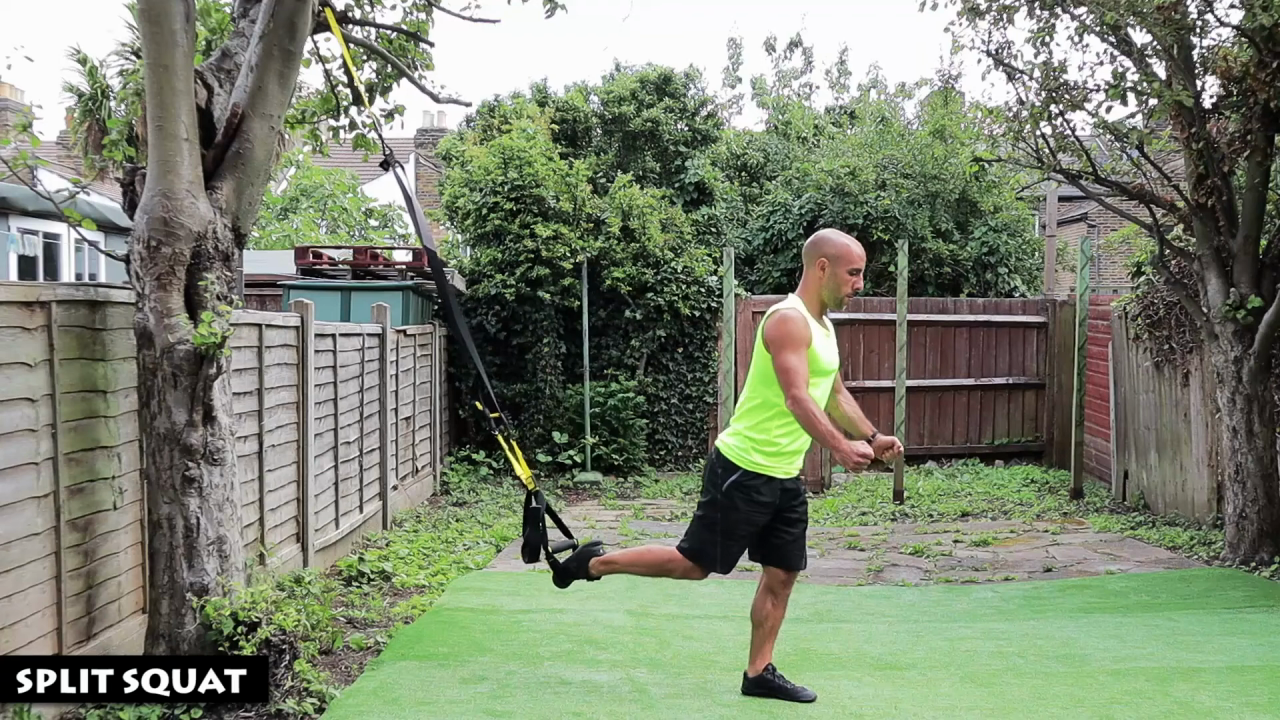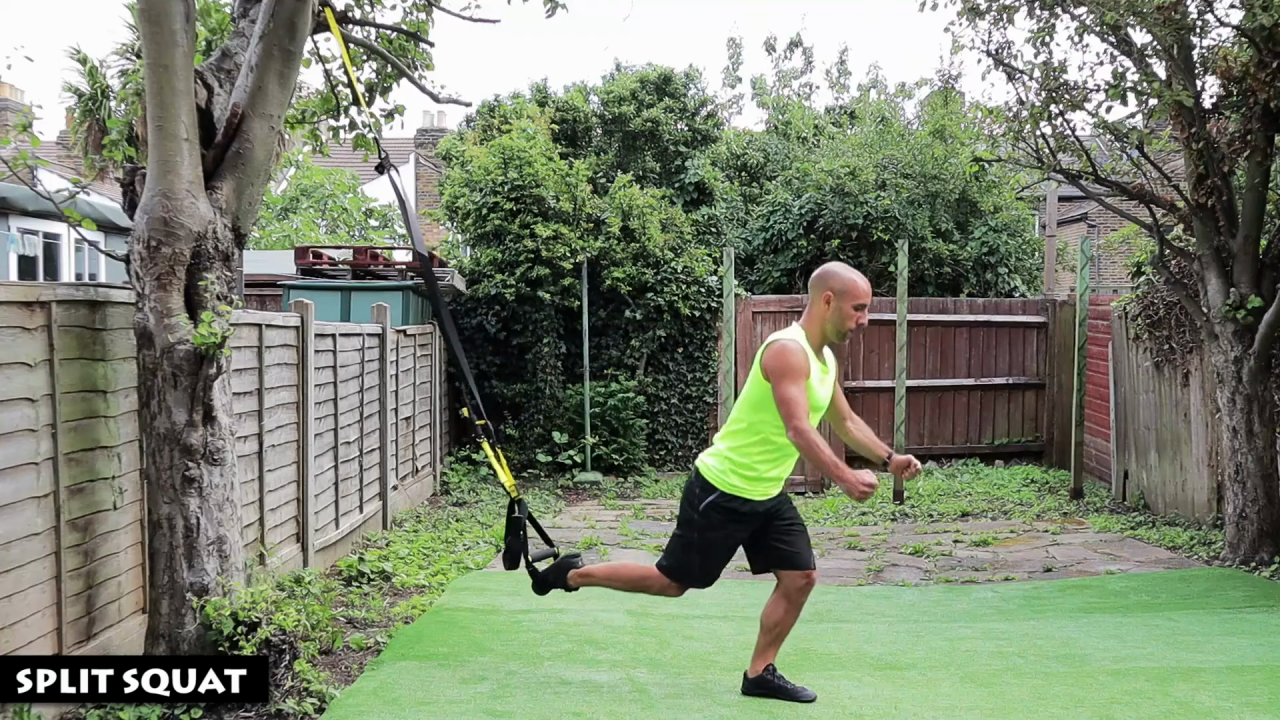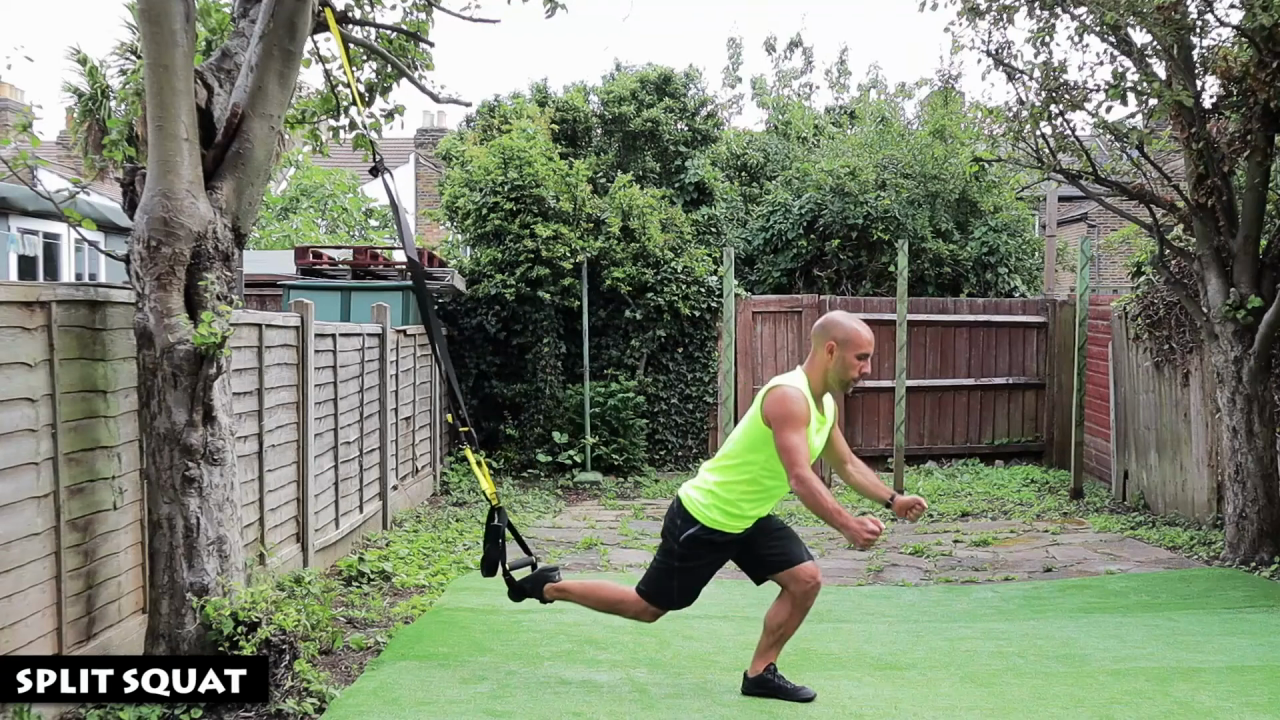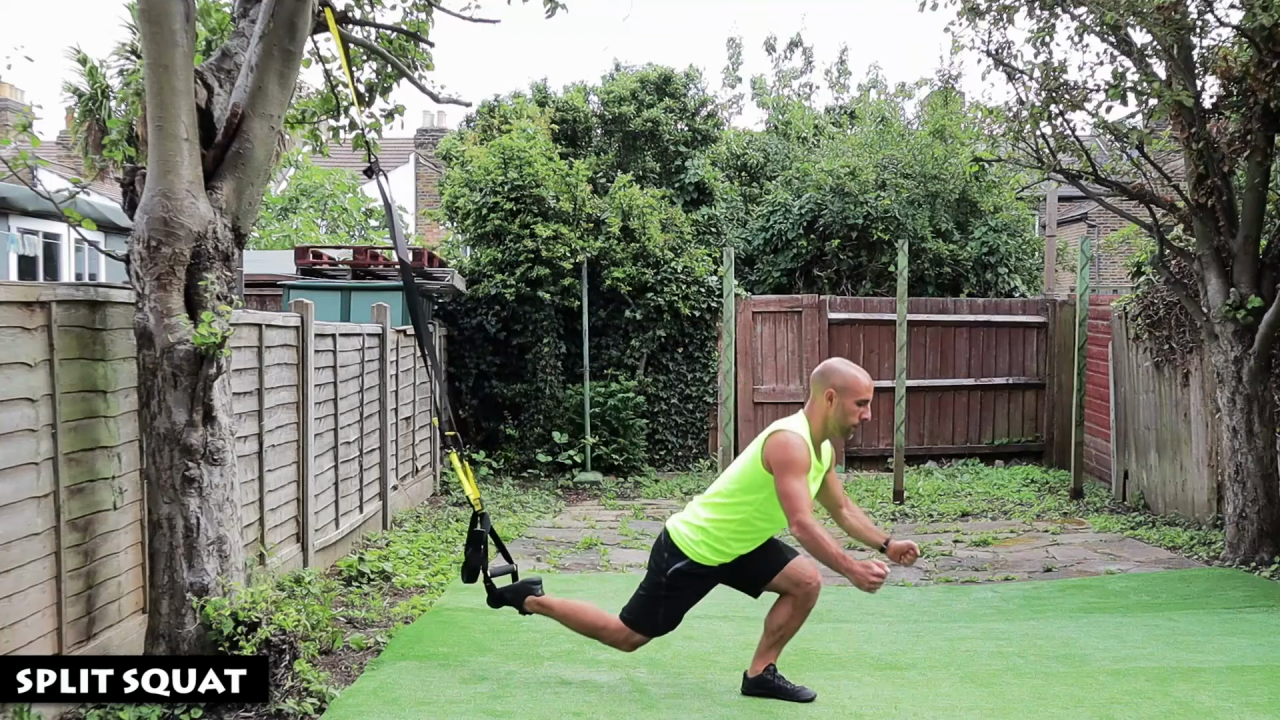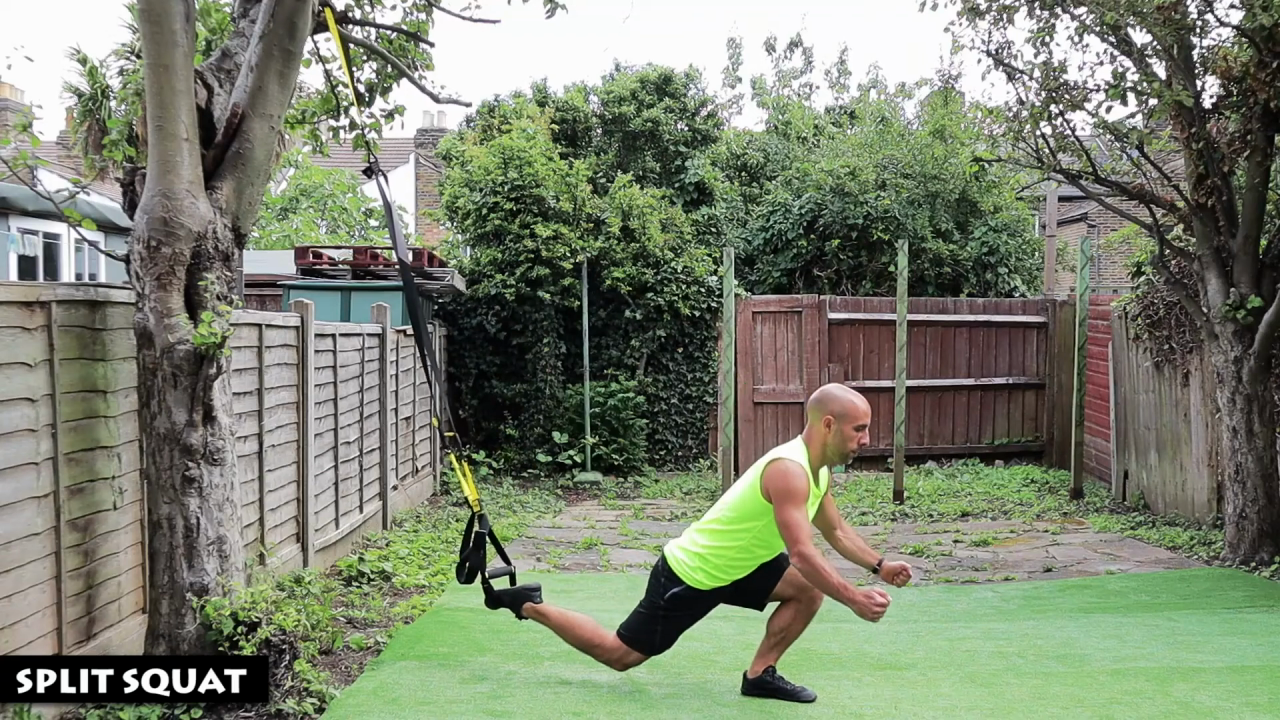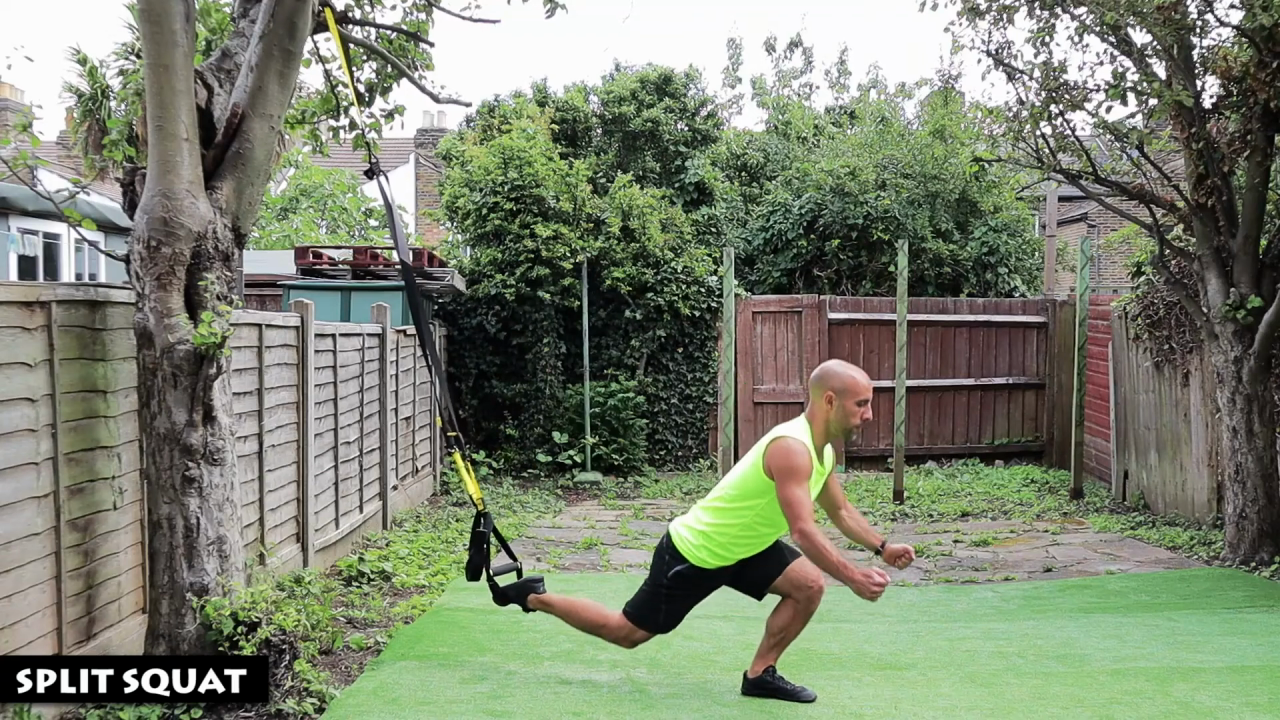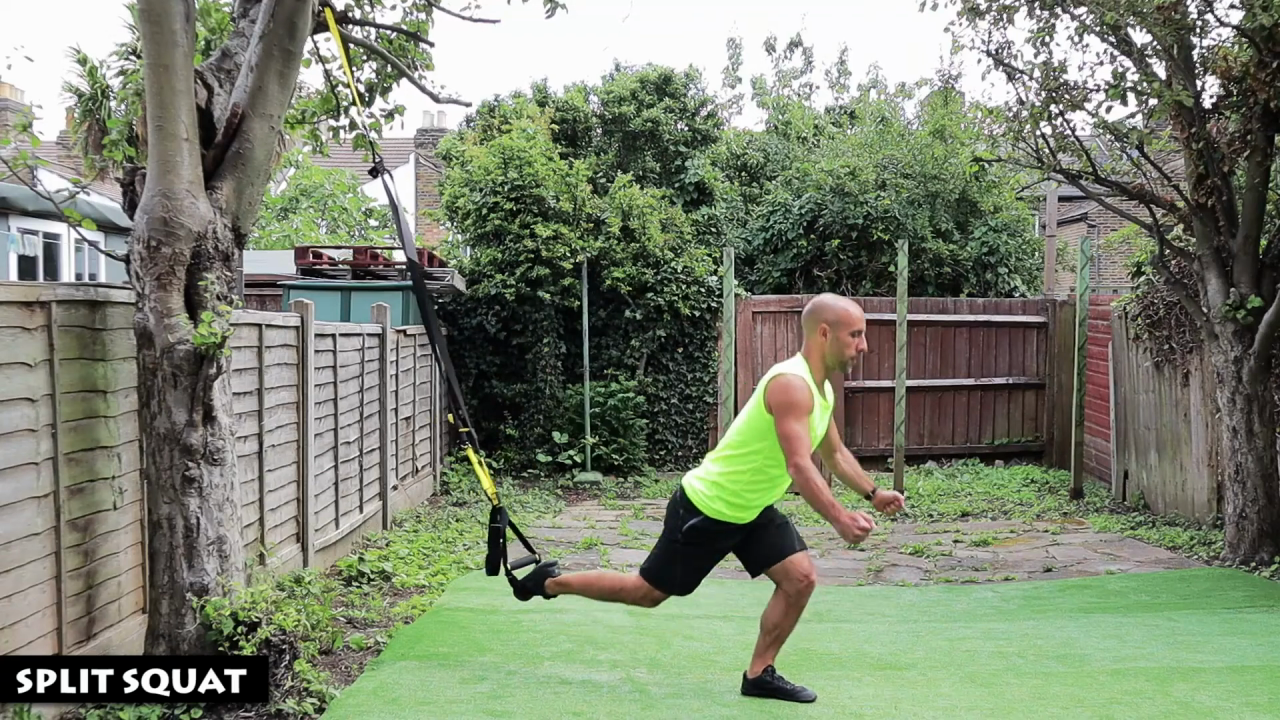
dt=0.3s
person 1, frame 1
left shoulder: (822, 325)
right shoulder: (788, 319)
left elbow: (836, 395)
right elbow: (796, 398)
left wrist: (873, 436)
right wrist: (841, 447)
left hip: (783, 475)
right hip: (743, 470)
left knee: (782, 574)
right knee: (691, 563)
left ankle: (759, 673)
right ankle: (593, 562)
person 1, frame 2
left shoulder: (825, 358)
right shoulder: (787, 350)
left elbow: (846, 421)
right elbow: (797, 430)
left wrist: (889, 458)
right wrist: (844, 478)
left hip: (766, 493)
right hip: (723, 491)
left knee: (800, 578)
right knee: (670, 581)
left ankle: (760, 673)
right ankle: (572, 574)
person 1, frame 3
left shoulder: (825, 403)
right shoulder: (790, 397)
left elbow: (847, 465)
right elbow: (800, 480)
left wrist: (894, 500)
right wrist: (850, 526)
left hip: (746, 518)
right hip: (704, 518)
left knee: (806, 580)
right knee: (645, 607)
left ankle: (760, 674)
right ankle: (550, 586)
person 1, frame 4
left shoulder: (821, 447)
right shoulder: (789, 441)
left elbow: (842, 508)
right elbow: (801, 525)
left wrist: (886, 544)
right wrist: (852, 571)
left hip: (733, 546)
right hip: (690, 551)
left knee: (805, 582)
right knee: (626, 636)
left ankle: (759, 673)
right ankle: (532, 599)
person 1, frame 5
left shoulder: (817, 469)
right shoulder: (789, 470)
left elbow: (836, 532)
right elbow: (803, 554)
left wrist: (880, 565)
right wrist: (855, 599)
left hip: (729, 567)
right hip: (691, 575)
left knee: (809, 591)
right knee: (621, 654)
left ankle: (760, 674)
right ankle: (530, 605)
person 1, frame 6
left shoulder: (821, 449)
right shoulder: (792, 448)
left elbow: (840, 510)
right elbow: (804, 531)
left wrist: (882, 548)
right wrist: (854, 578)
left hip: (737, 548)
right hip: (694, 554)
left knee: (808, 586)
right knee: (627, 631)
left ankle: (760, 674)
right ankle: (534, 596)
person 1, frame 7
left shoulder: (823, 385)
right shoulder: (791, 383)
left elbow: (834, 450)
right elbow: (798, 464)
left wrist: (871, 491)
right wrist: (839, 517)
left hip: (751, 508)
right hip: (705, 509)
left knee: (801, 576)
right knee: (648, 590)
left ankle: (759, 675)
right ankle: (551, 580)
